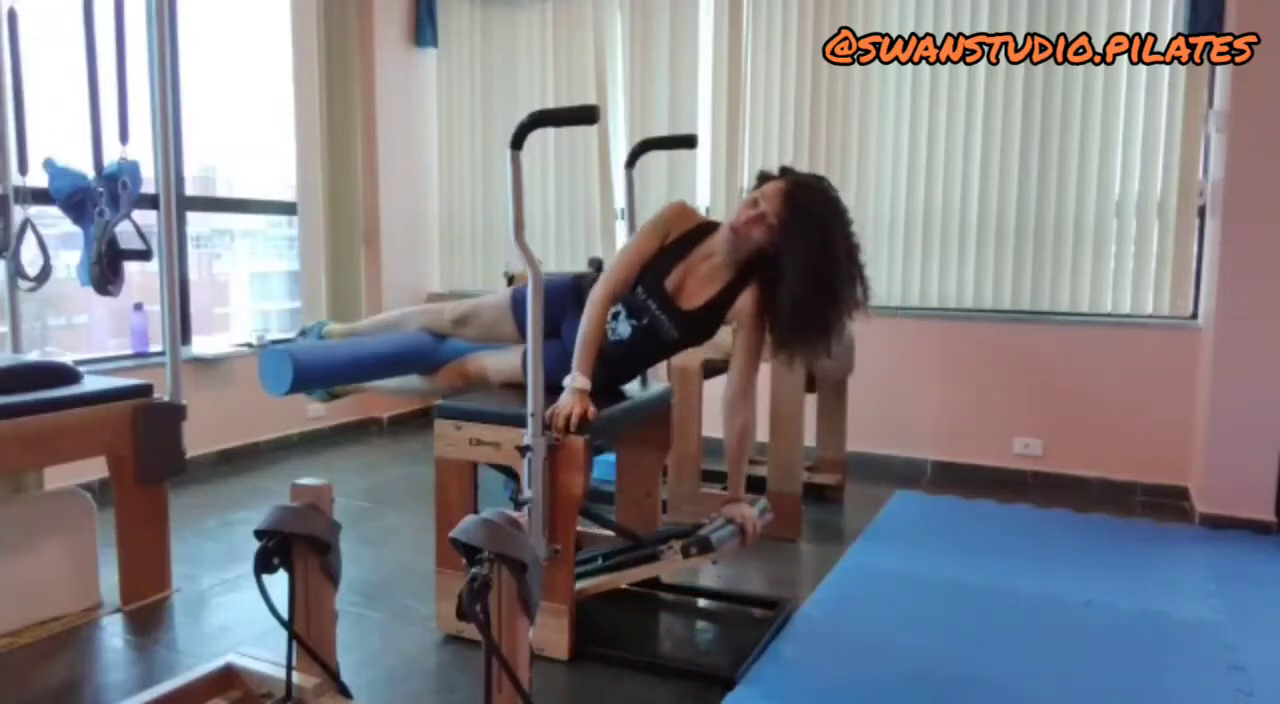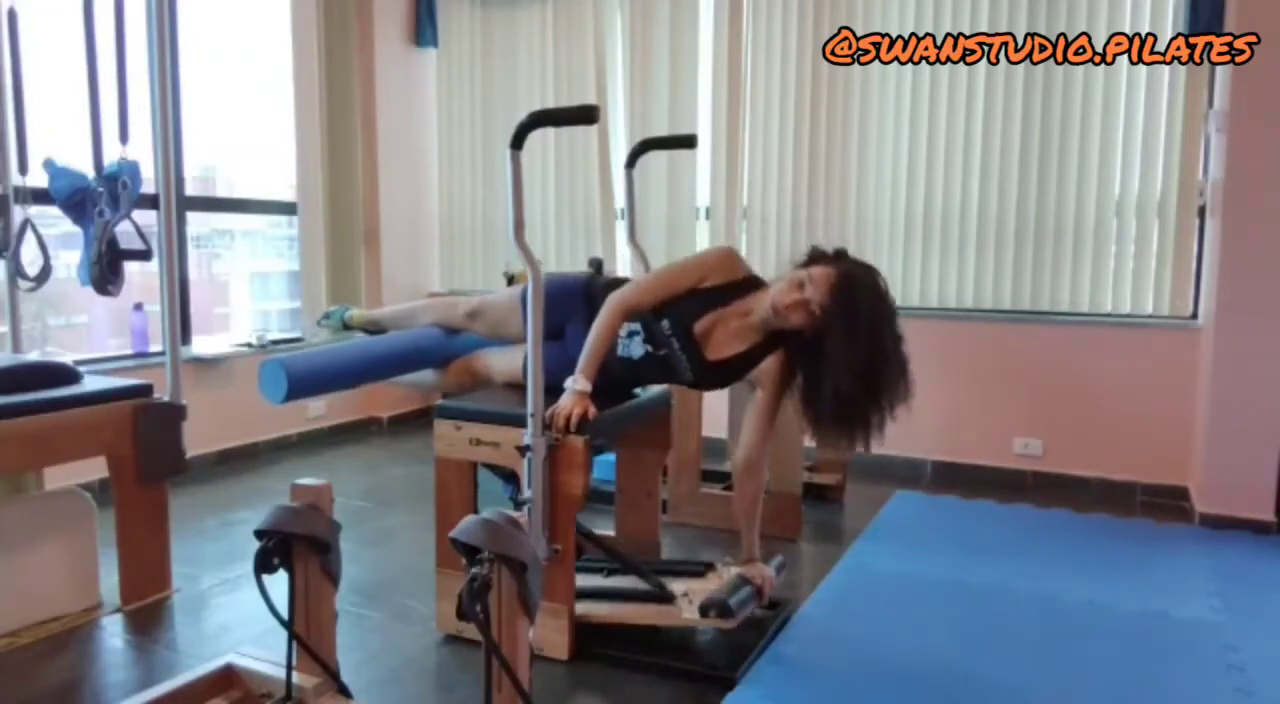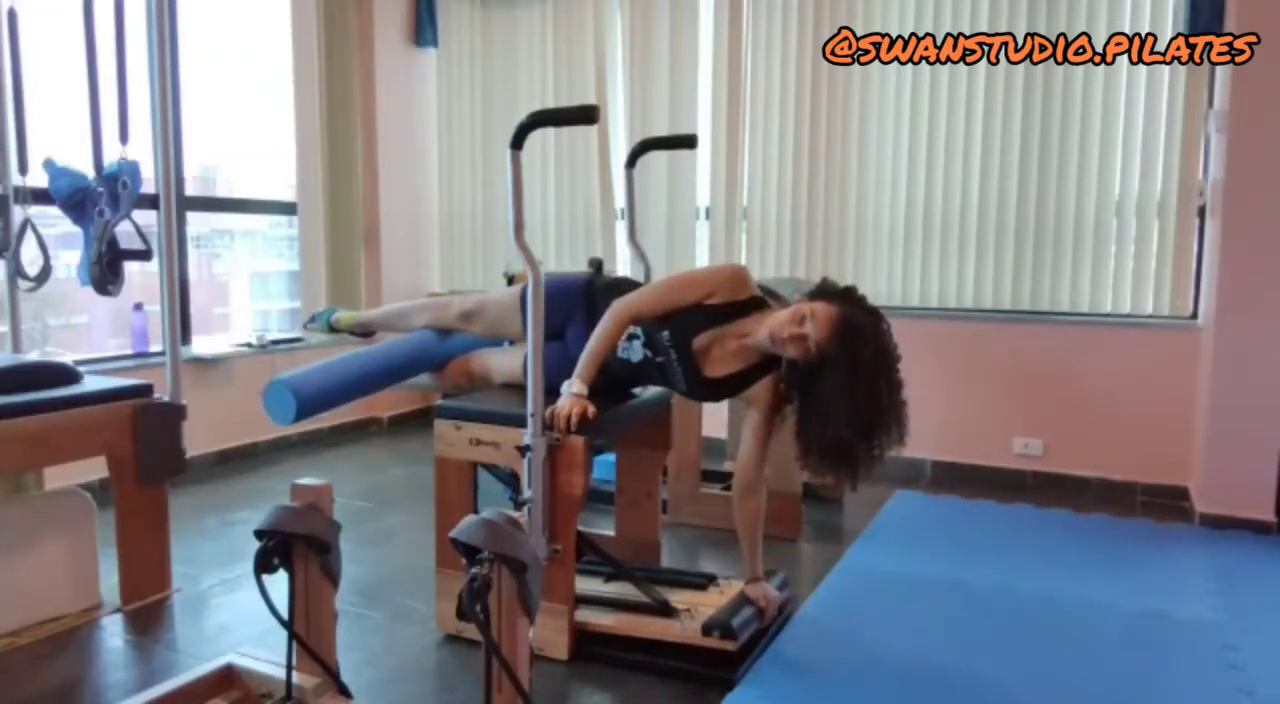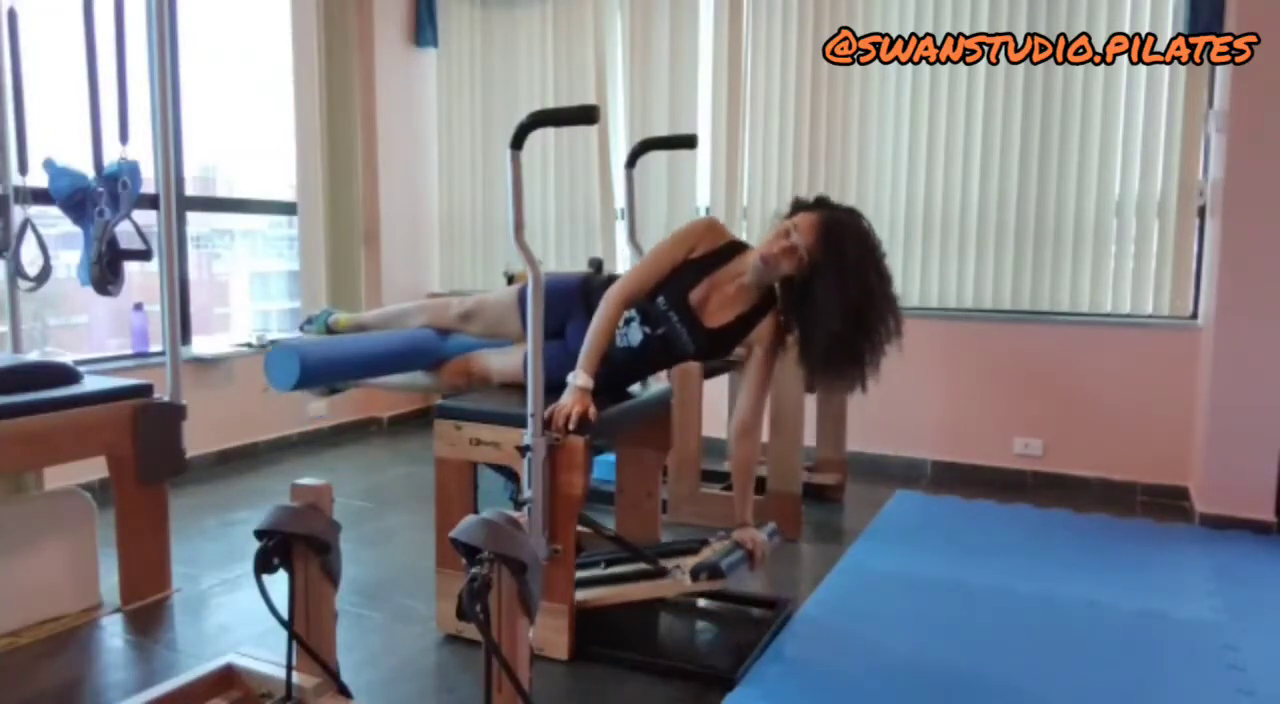
dt=1s
person 1, frame 1
left shoulder: (748, 301)
right shoulder: (680, 220)
left elbow: (739, 401)
right elbow: (604, 292)
left wrist: (734, 495)
right wrist: (577, 383)
left hip: (605, 364)
right hip: (574, 305)
left knee: (462, 373)
right knee: (453, 319)
left ankle: (343, 384)
right ankle: (336, 335)
person 1, frame 2
left shoulder: (770, 364)
right shoulder: (725, 267)
left elbow: (748, 463)
right elbow: (620, 301)
left wrist: (749, 556)
right wrist: (576, 384)
left hip: (612, 373)
right hip: (588, 307)
left knee: (471, 370)
right knee: (467, 312)
right ankle: (362, 319)
person 1, frame 3
left shoulder: (764, 387)
right shoulder: (733, 285)
left elbow: (748, 483)
right elbow: (623, 308)
left wrist: (755, 576)
right wrist: (576, 386)
left hip: (609, 371)
right hip: (587, 306)
left knee: (467, 371)
right knee: (463, 314)
right ankle: (354, 319)
person 1, frame 4
left shoulder: (764, 327)
right shoulder: (708, 237)
left elbow: (745, 428)
right elbow: (620, 295)
left wrist: (744, 520)
right wrist: (579, 382)
left hip: (603, 368)
right hip: (582, 304)
left knee: (462, 372)
right knee: (458, 314)
right ankle: (344, 322)
